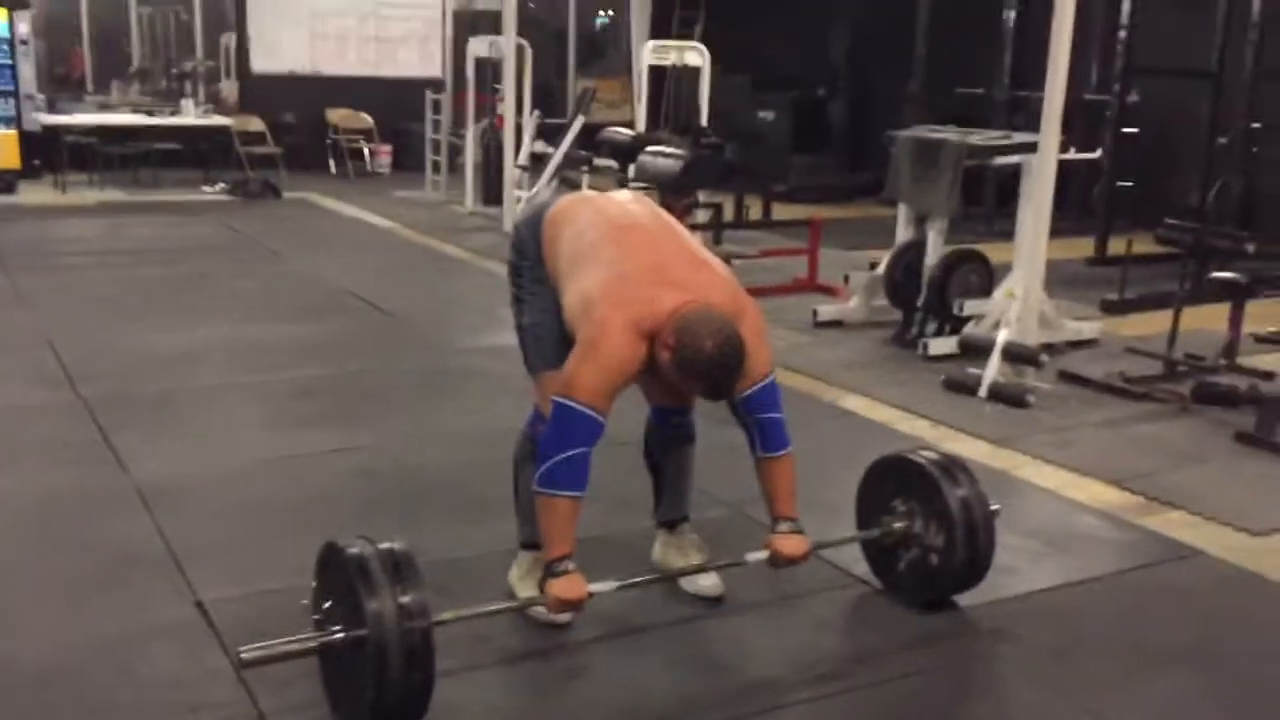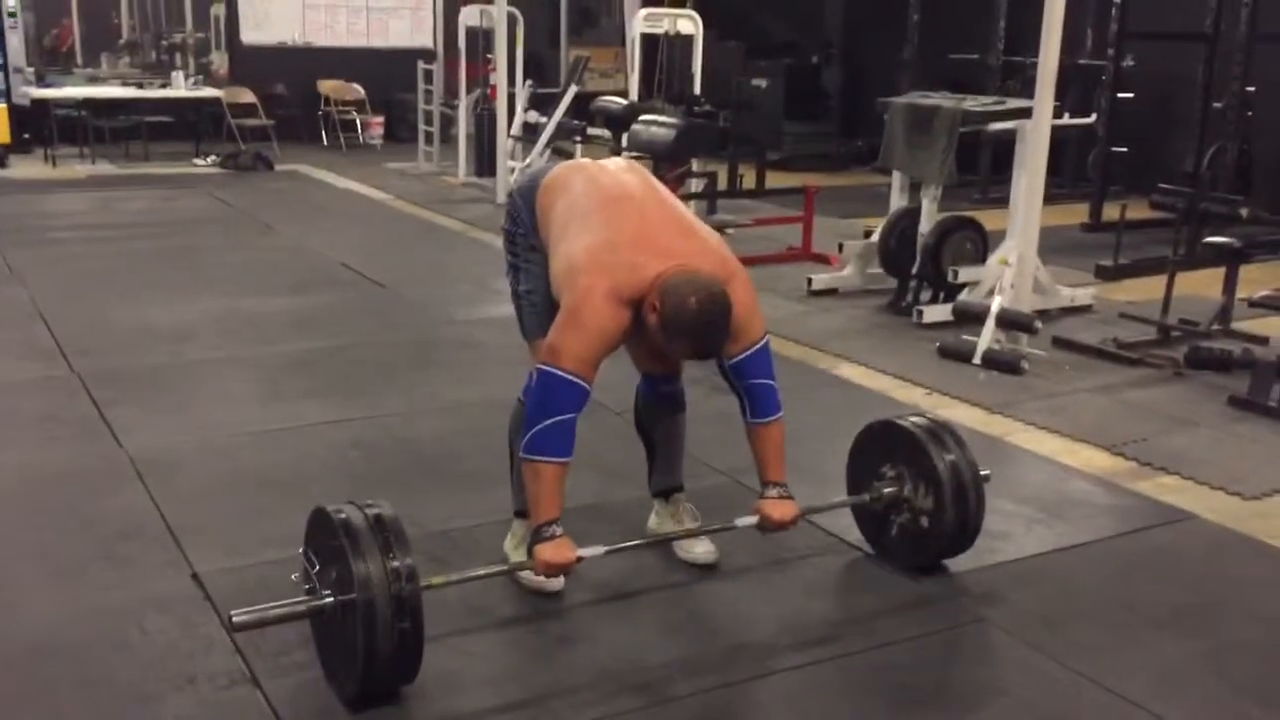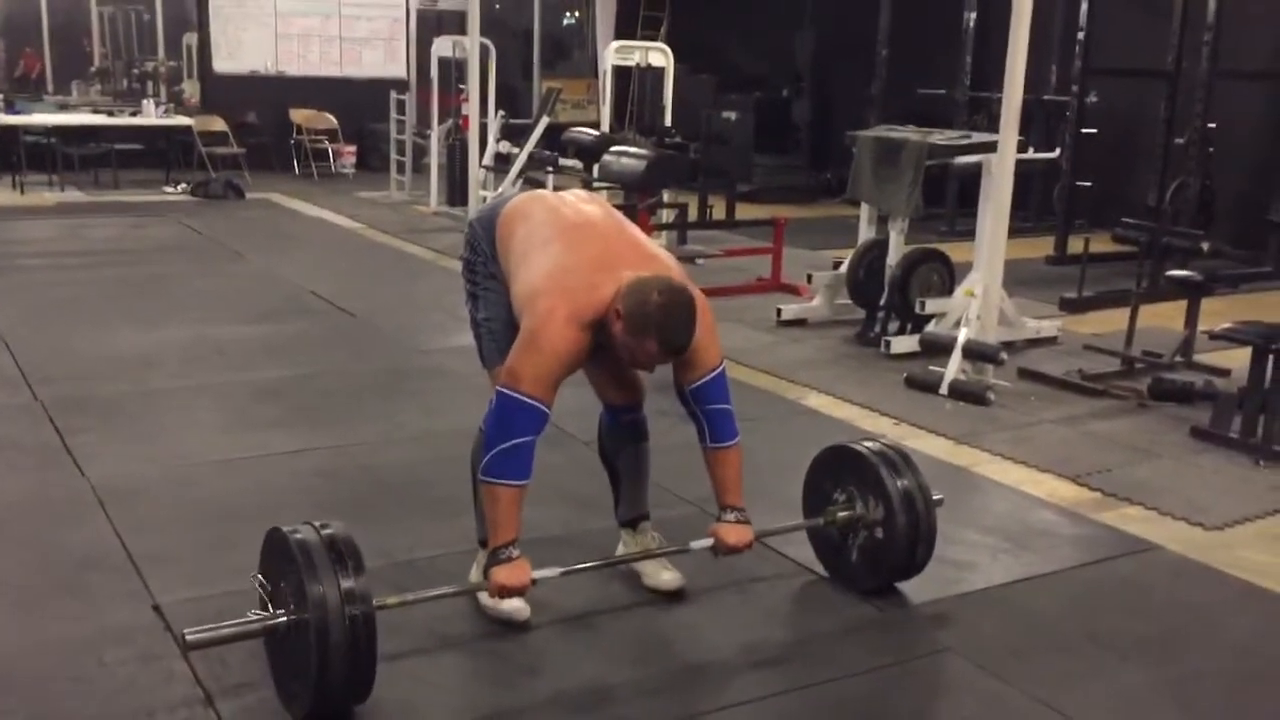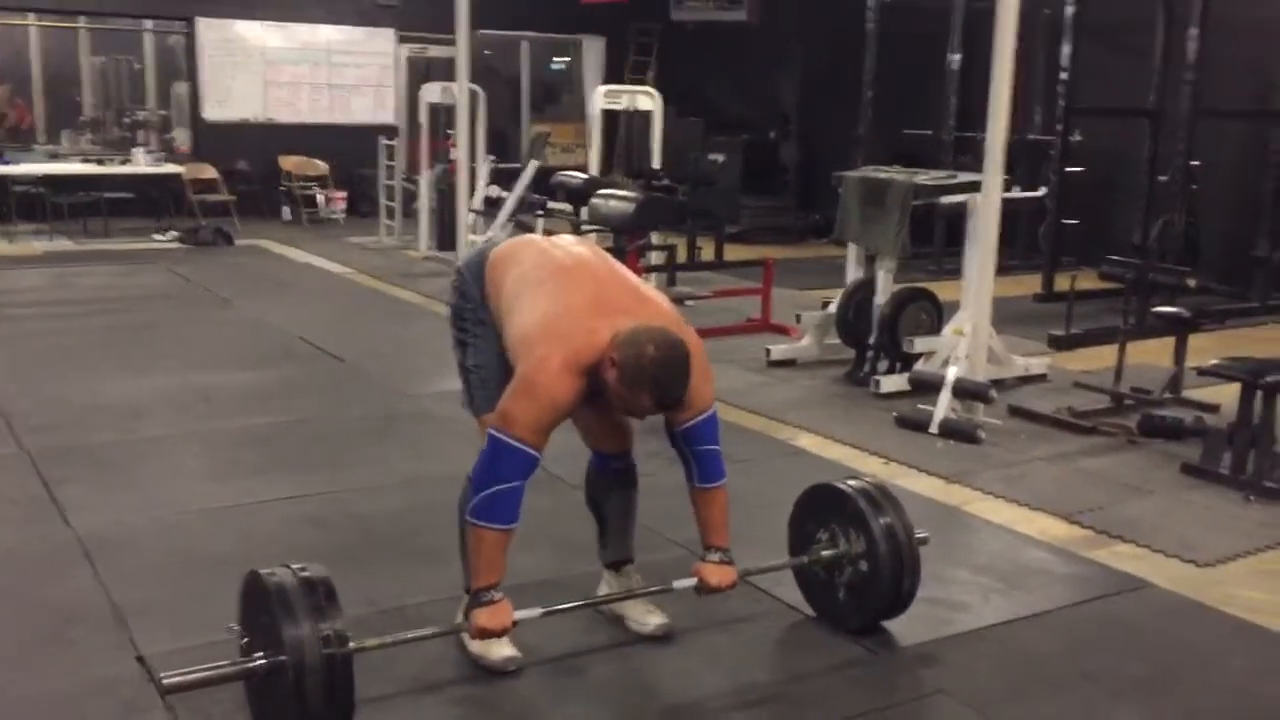
dt=1s
person 1, frame 1
left shoulder: (739, 315)
right shoulder: (616, 333)
left elbow: (765, 419)
right elbow: (568, 443)
left wrist: (786, 524)
right wrist: (561, 565)
right hip: (546, 239)
left knee: (673, 405)
right knee: (558, 409)
left ankle: (674, 534)
right ankle: (532, 556)
person 1, frame 2
left shoulder: (728, 284)
right shoulder: (599, 298)
left elbow: (757, 383)
right elbow: (552, 407)
left wrist: (775, 488)
right wrist: (548, 531)
left knee: (663, 373)
right knee: (551, 378)
left ankle: (669, 504)
right ankle: (525, 526)
person 1, frame 3
left shoulder: (686, 310)
right shoulder: (560, 321)
left elbow: (713, 409)
right elbow: (511, 431)
left wrist: (733, 512)
right wrist: (505, 553)
left knee: (627, 399)
right knee: (514, 408)
left ankle: (636, 533)
right ankle: (488, 555)
person 1, frame 4
left shoulder: (682, 349)
right shoulder: (555, 368)
left elbow: (702, 451)
right elbow: (500, 475)
left wrist: (718, 552)
right wrist: (489, 596)
left knee: (615, 446)
right knee: (503, 454)
left ankle: (618, 577)
right ankle: (474, 602)
